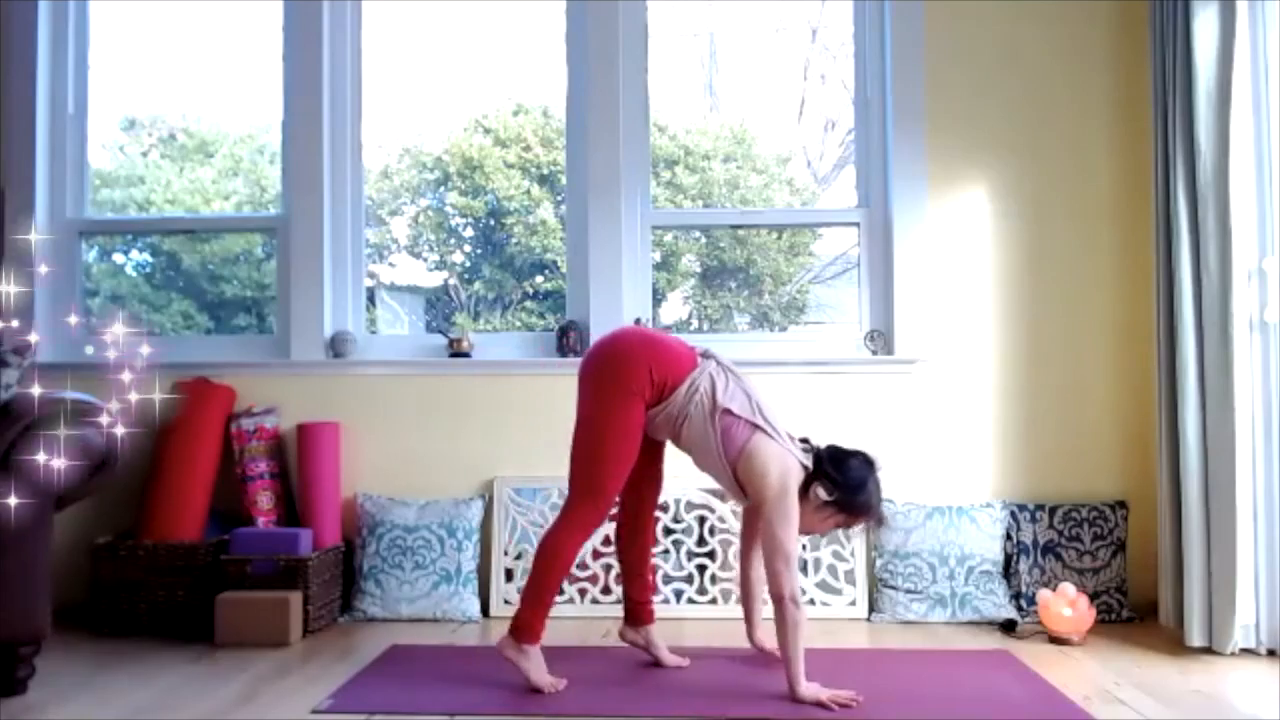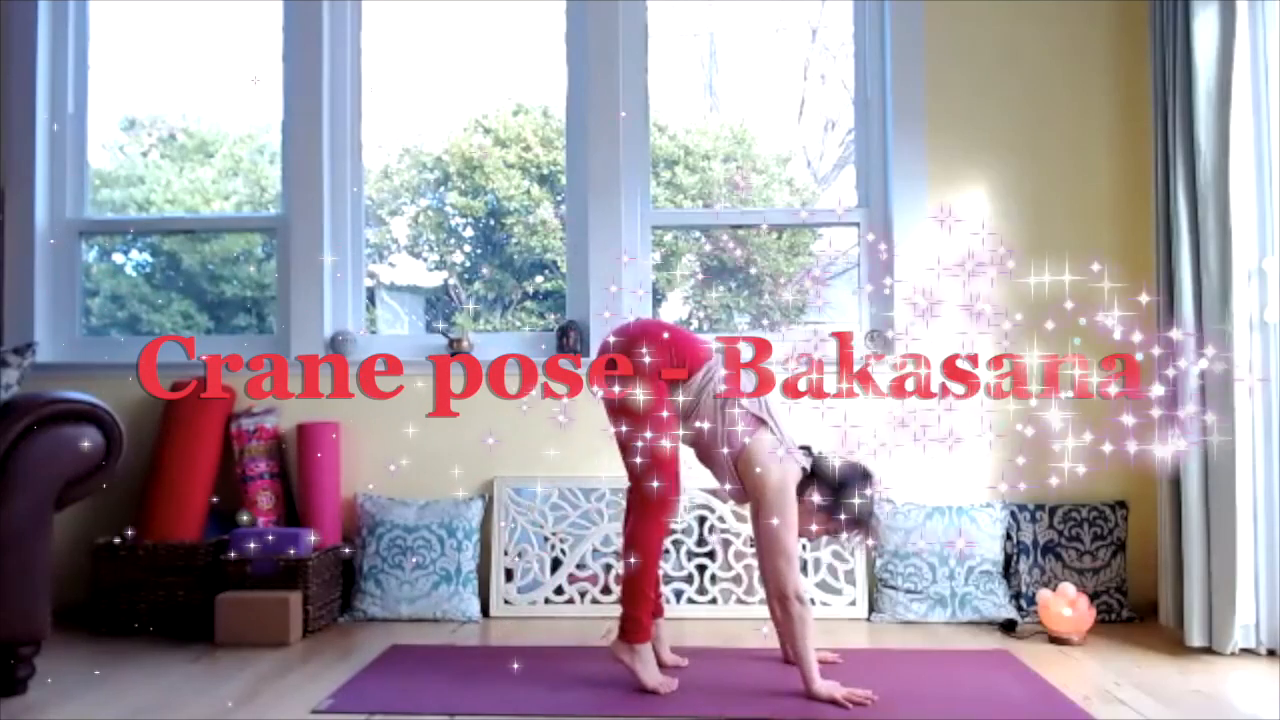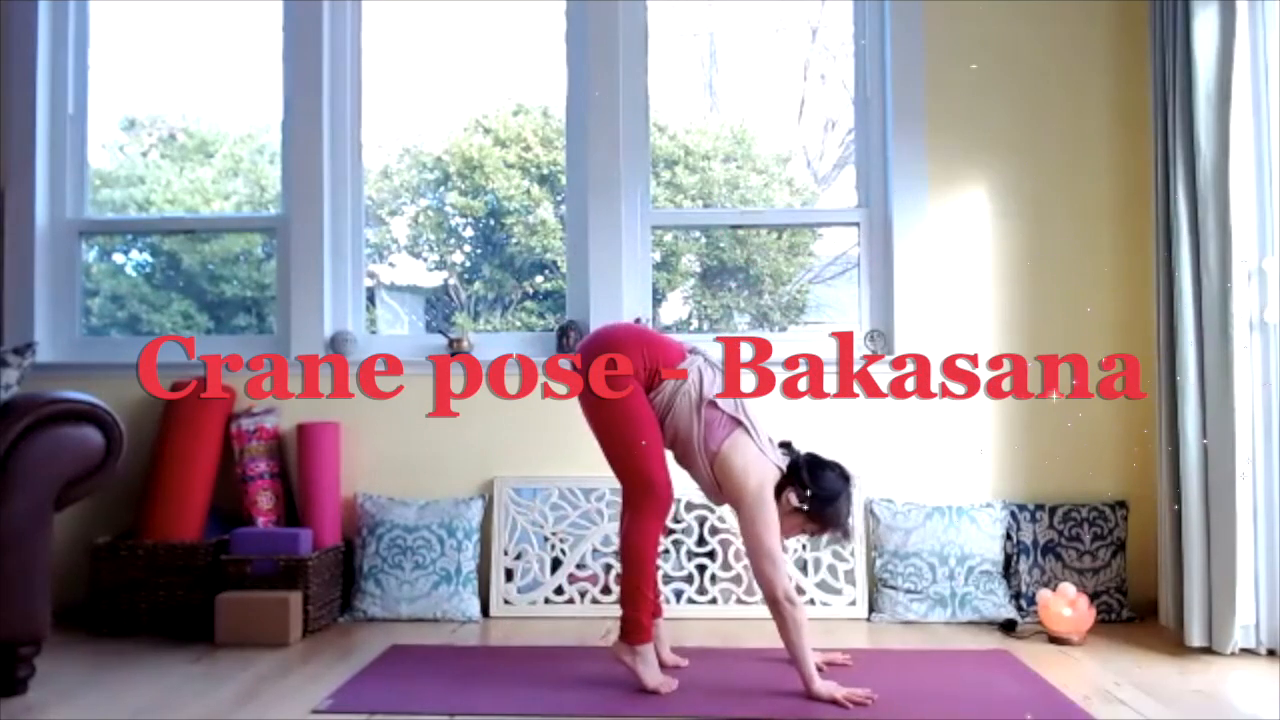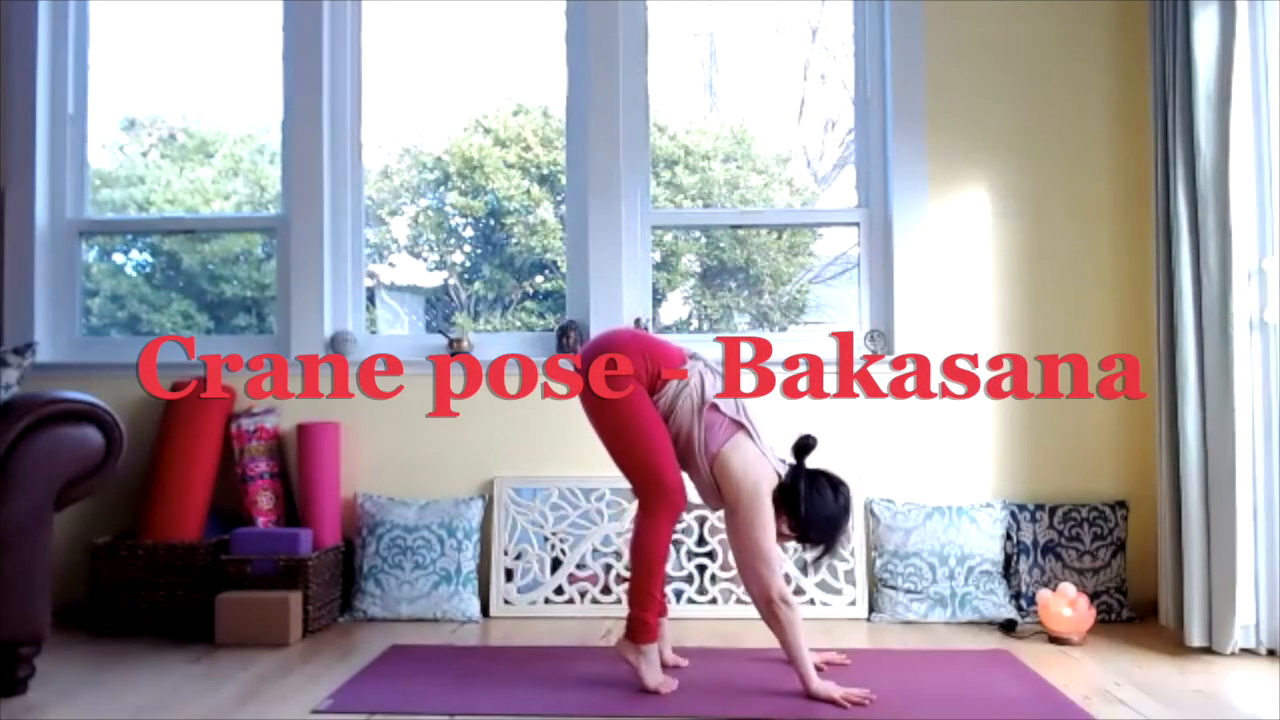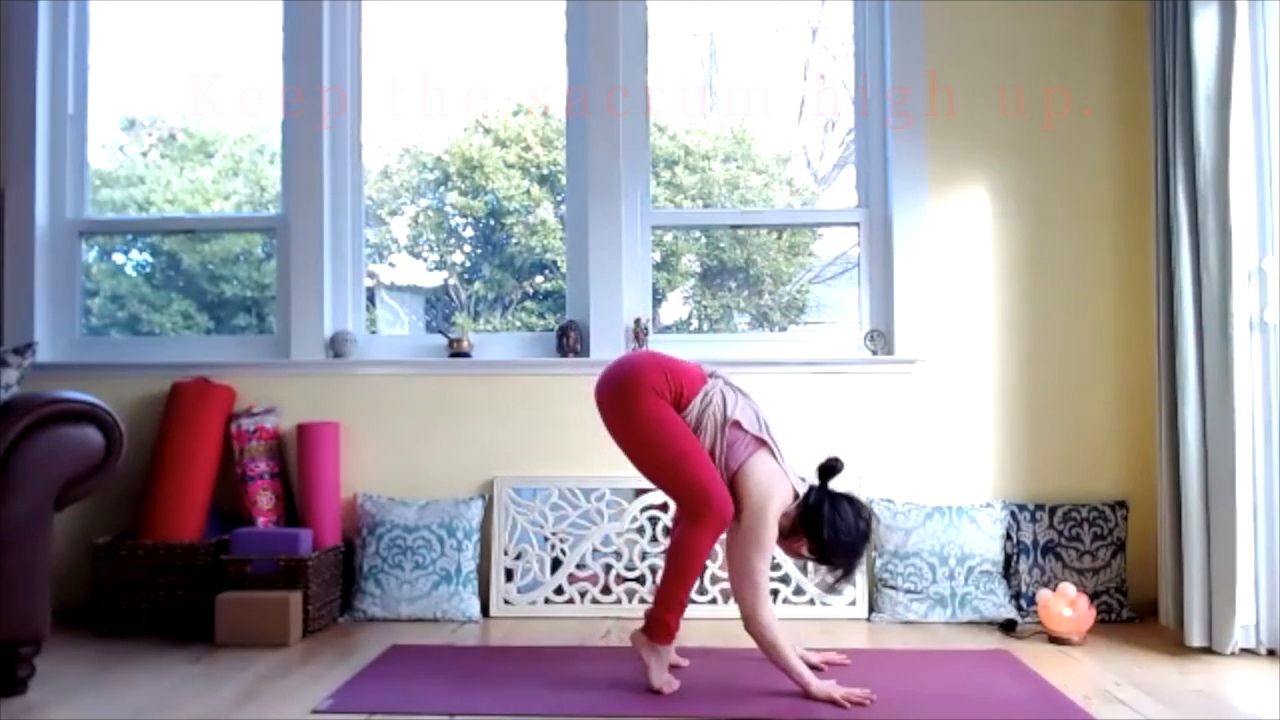
dt=1s
person 1, frame 1
left shoulder: (789, 469)
right shoulder: (781, 481)
left elbow: (756, 551)
right elbow: (786, 591)
left wrist: (755, 631)
right wrist: (799, 682)
left hip: (646, 367)
right hip: (628, 365)
left knee: (641, 504)
right knee: (589, 509)
left ankle: (639, 624)
right ankle: (523, 638)
person 1, frame 2
left shoulder: (778, 473)
right shoulder: (779, 483)
left elbow: (771, 572)
right elbow: (791, 593)
left wrist: (791, 649)
right wrist: (814, 682)
left hip: (658, 362)
right hip: (642, 356)
left knee: (651, 501)
right knee: (657, 504)
left ankle: (652, 629)
right ankle: (634, 640)
person 1, frame 3
left shoulder: (773, 474)
right shoulder: (757, 486)
left elbow: (778, 588)
right elbow: (781, 593)
left wrist: (804, 654)
right wrist: (813, 681)
left hip: (639, 363)
right hip: (617, 359)
left knee: (646, 500)
right knee: (652, 501)
left ankle: (651, 630)
right ankle: (636, 641)
person 1, frame 4
left shoulder: (763, 481)
right shoulder: (755, 491)
left elbow: (753, 576)
right elbow: (776, 596)
left wrist: (798, 652)
right wrist: (812, 681)
left hip: (642, 369)
right hip: (617, 364)
left knee: (663, 501)
right knee: (666, 498)
left ankle: (655, 632)
right ankle: (640, 639)
person 1, frame 5
left shoulder: (790, 496)
right shoulder: (768, 503)
left elbow: (749, 585)
right elbow: (756, 613)
left wrist: (792, 651)
right wrist: (811, 683)
left hip: (655, 385)
right hip: (638, 385)
left knee: (703, 511)
right knee: (711, 509)
left ankle: (661, 633)
right ankle: (655, 637)
